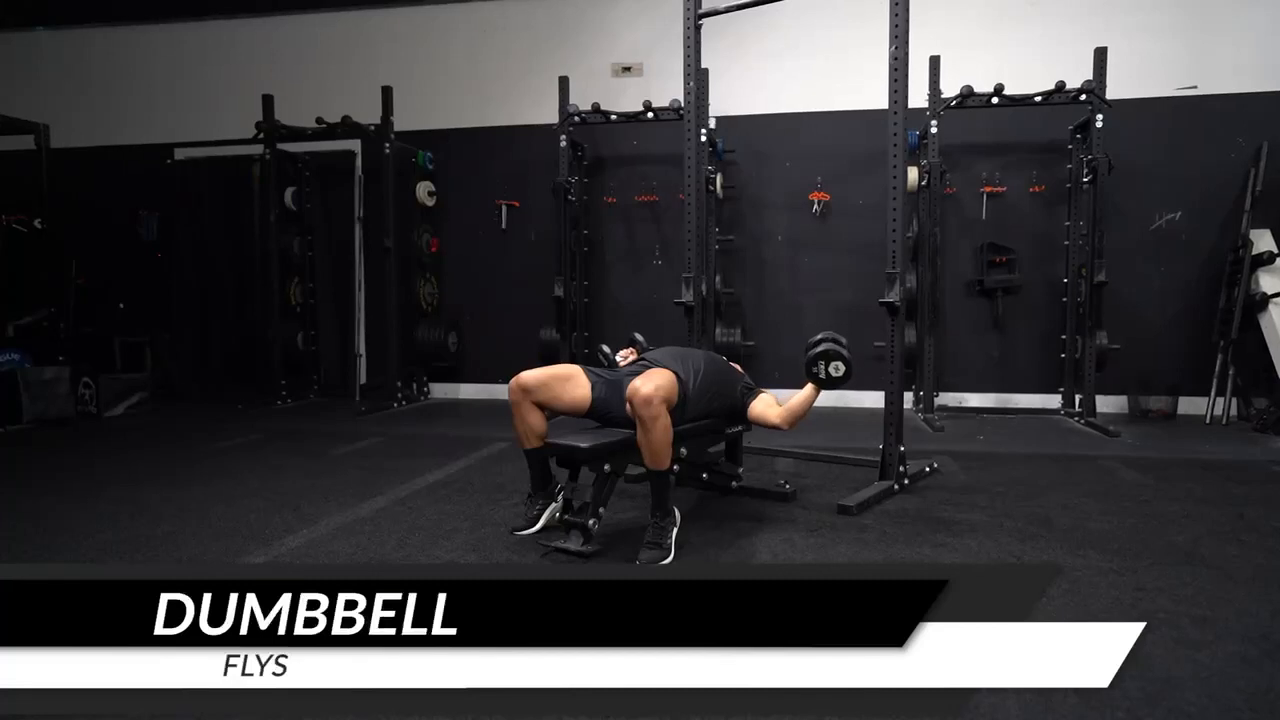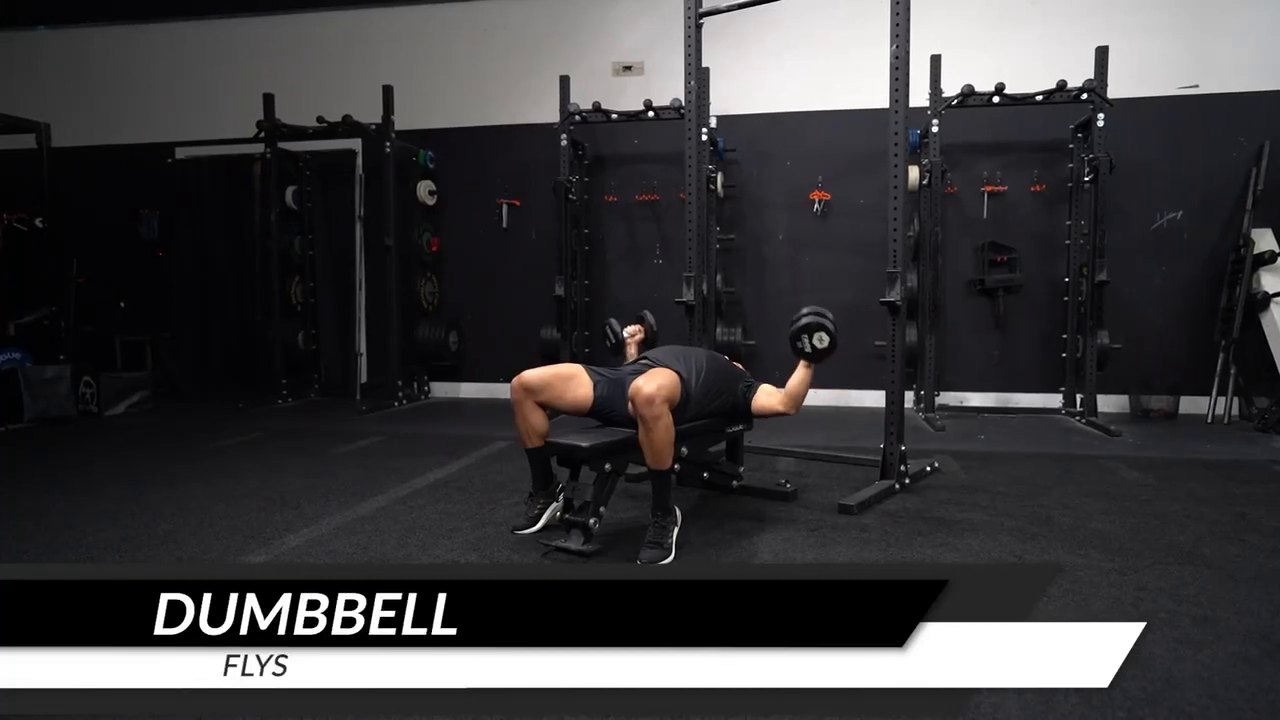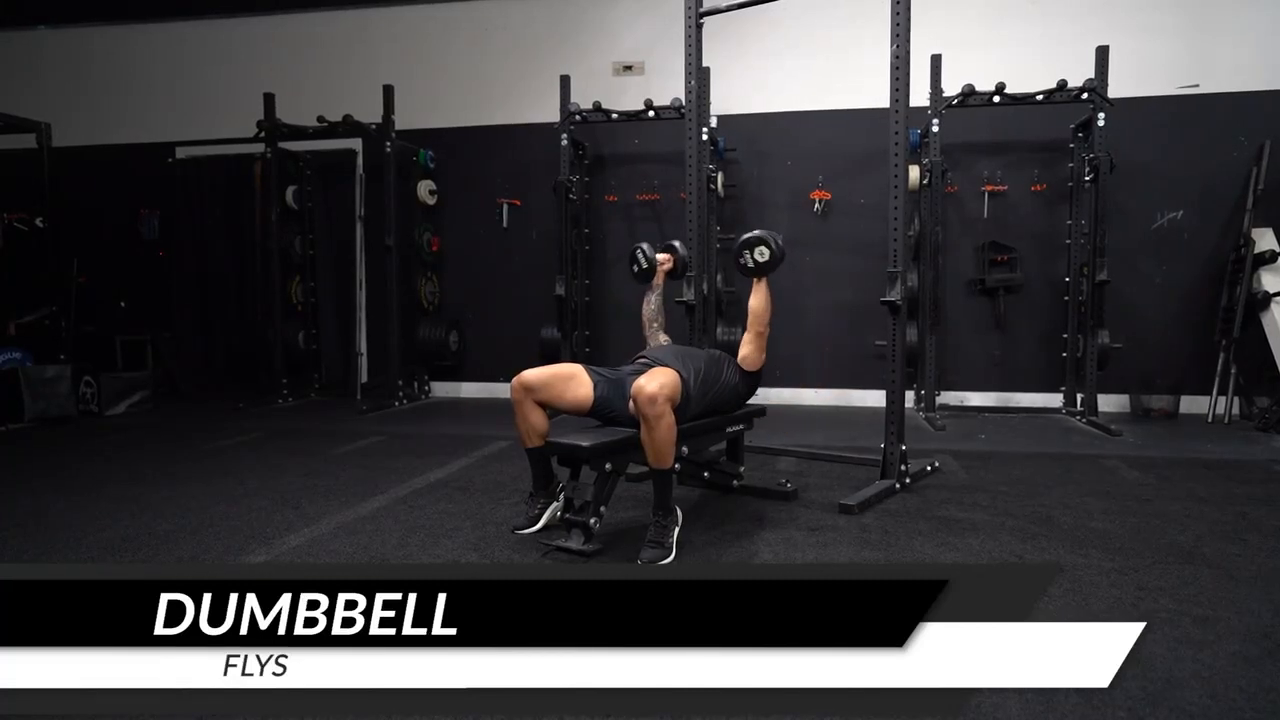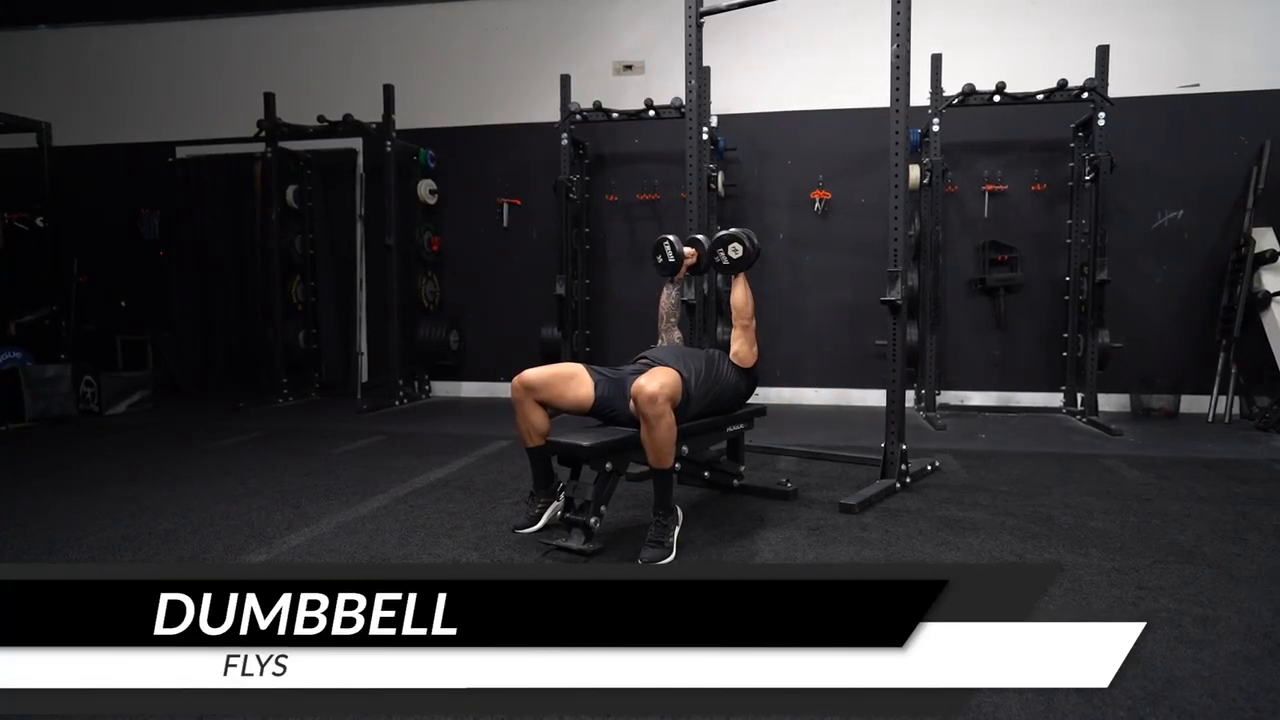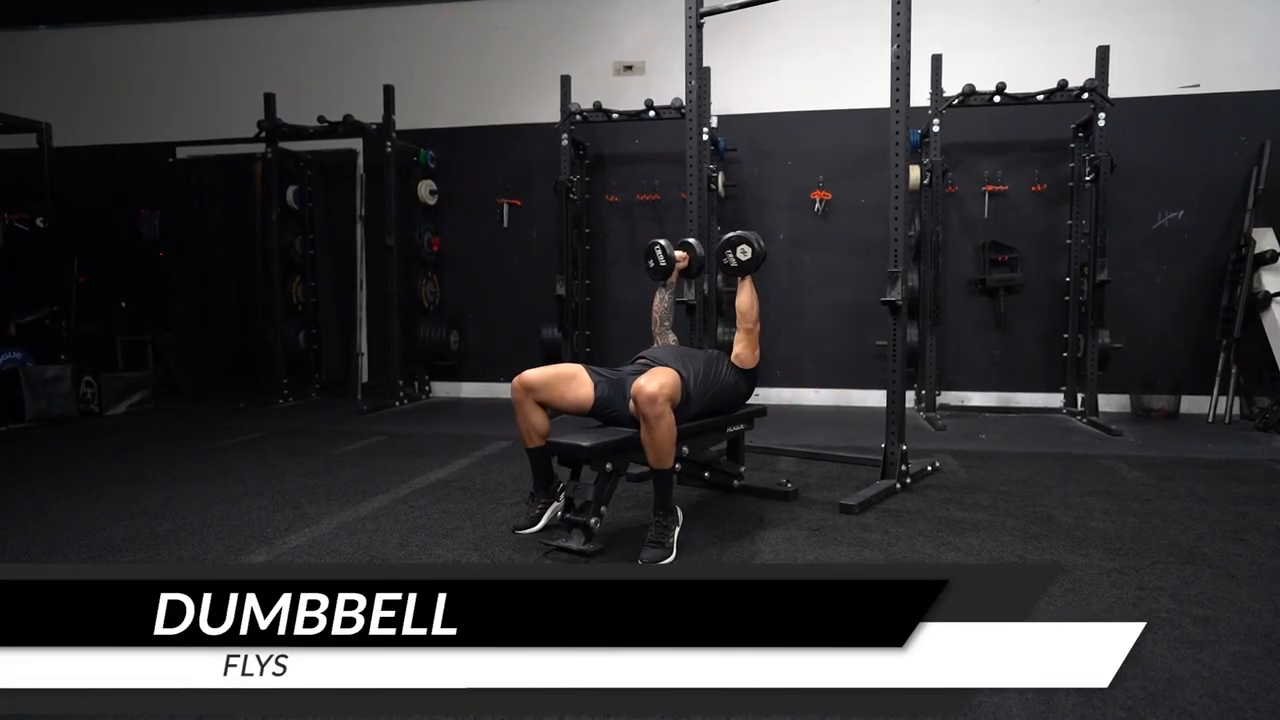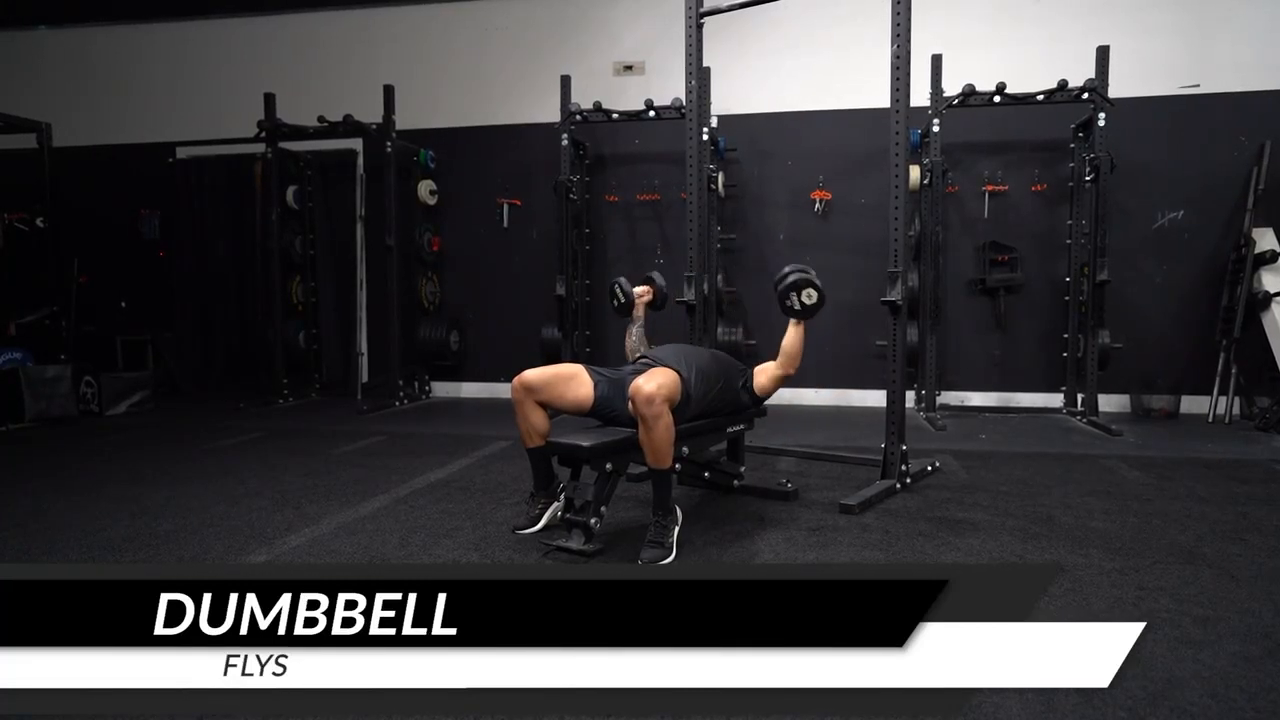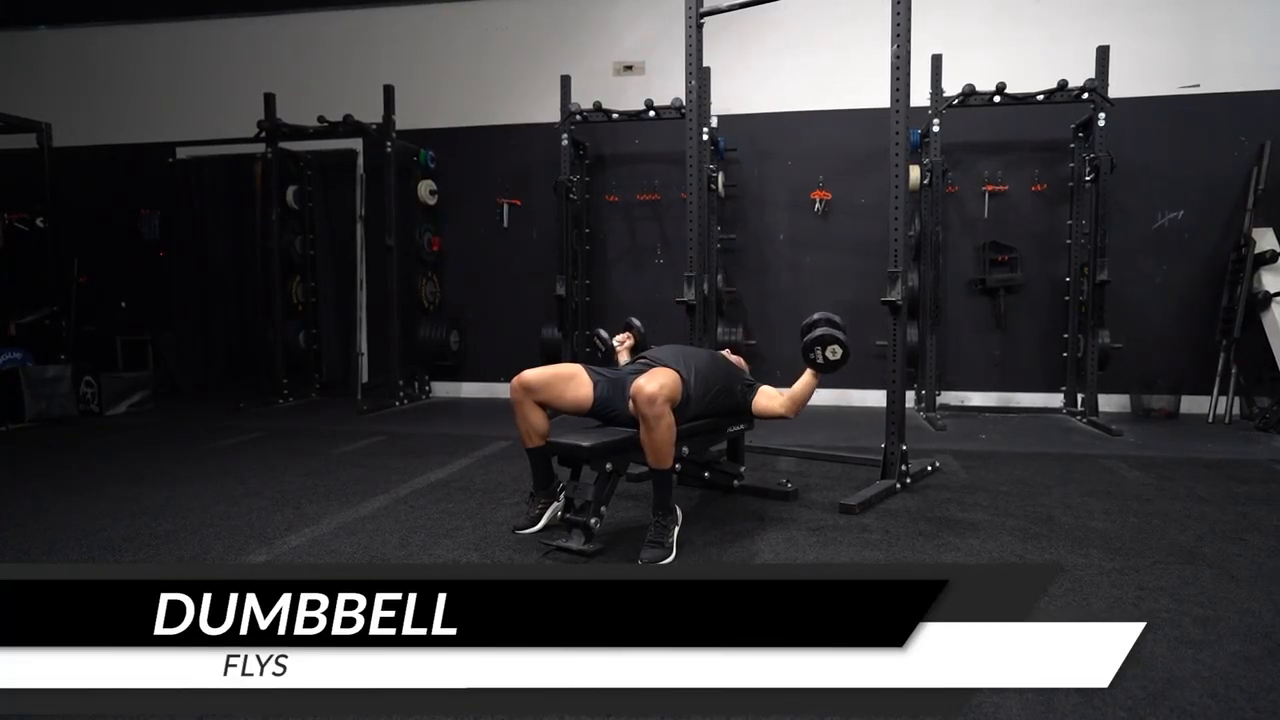
dt=0.5s
person 1, frame 1
left shoulder: (742, 390)
left elbow: (781, 418)
left wrist: (817, 381)
right wrist: (627, 364)
left hip: (651, 393)
right hip: (626, 381)
left knee: (645, 395)
right knee: (523, 386)
left ankle: (663, 518)
right ankle: (544, 494)
person 1, frame 2
left shoulder: (743, 386)
left elbow: (785, 404)
left wrist: (809, 359)
right wrist: (632, 346)
left hip: (652, 394)
right hip: (624, 377)
left knee: (648, 394)
right knee: (525, 385)
left ankle: (664, 516)
right ankle: (545, 493)
person 1, frame 3
left shoulder: (738, 379)
right shoulder: (697, 360)
left elbow: (758, 330)
right elbow: (654, 328)
left wrist: (759, 278)
right wrist: (659, 277)
left hip: (655, 392)
right hip: (624, 378)
left knee: (649, 393)
right knee: (524, 385)
left ankle: (665, 516)
right ankle: (546, 493)
person 1, frame 4
left shoulder: (737, 378)
right shoulder: (690, 359)
left elbow: (744, 323)
right elbow: (668, 322)
left wrist: (738, 273)
right wrist: (678, 273)
left hip: (655, 390)
right hip: (624, 377)
left knee: (649, 393)
right knee: (524, 385)
left ankle: (665, 516)
right ankle: (546, 492)
person 1, frame 5
left shoulder: (737, 379)
right shoulder: (695, 360)
left elbow: (748, 329)
right elbow: (661, 327)
left wrist: (744, 276)
right wrist: (671, 276)
left hip: (655, 391)
right hip: (624, 379)
left knee: (649, 393)
right knee: (525, 385)
left ankle: (665, 517)
right ankle: (547, 492)
person 1, frame 6
left shoulder: (743, 383)
left elbow: (784, 368)
right elbow: (638, 355)
left wrist: (796, 319)
right wrist: (639, 308)
left hip: (652, 392)
right hip: (625, 379)
left knee: (647, 392)
right knee: (524, 385)
left ankle: (665, 516)
right ankle: (547, 493)
person 1, frame 7
left shoulder: (741, 385)
left elbow: (786, 407)
left wrist: (815, 367)
right wrist: (623, 353)
left hip: (654, 393)
right hip: (627, 378)
left knee: (650, 393)
right knee: (524, 385)
left ankle: (665, 517)
right ankle: (547, 494)
